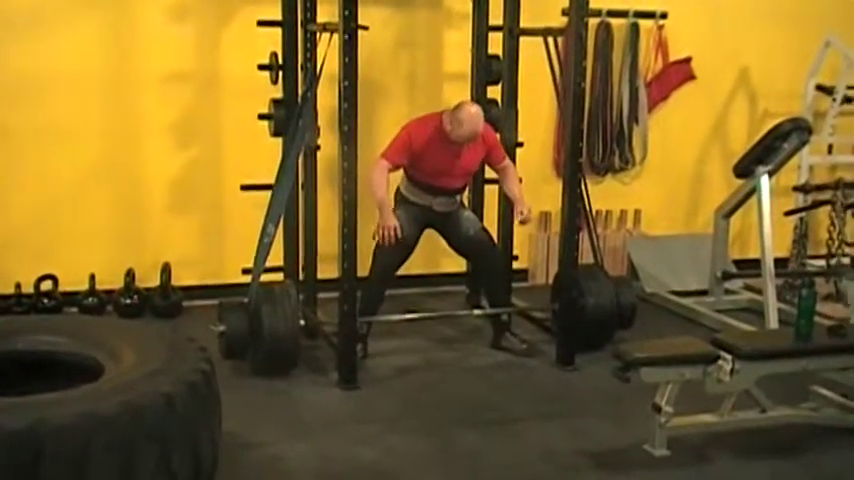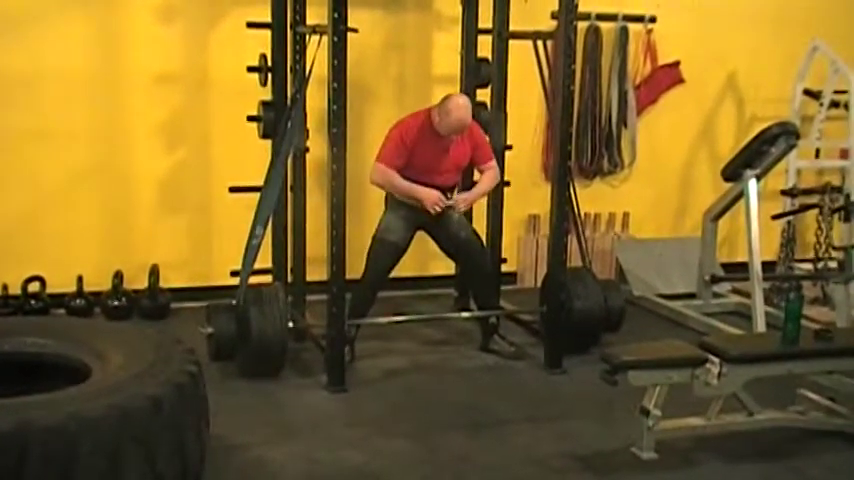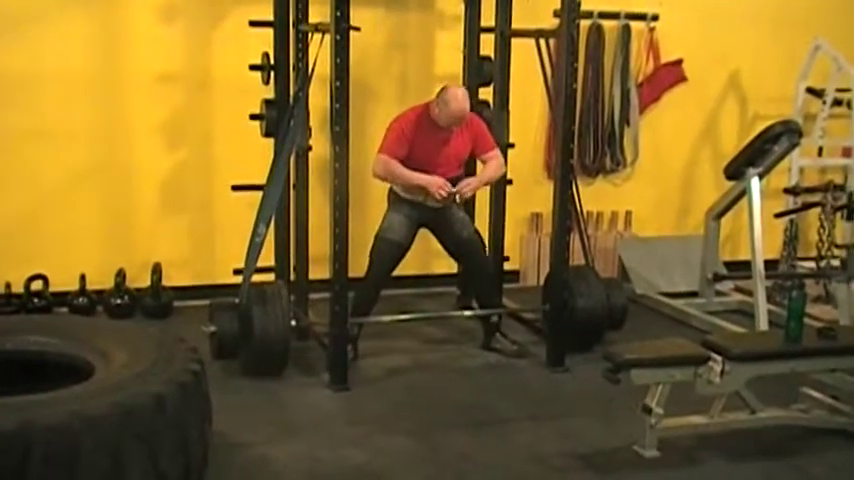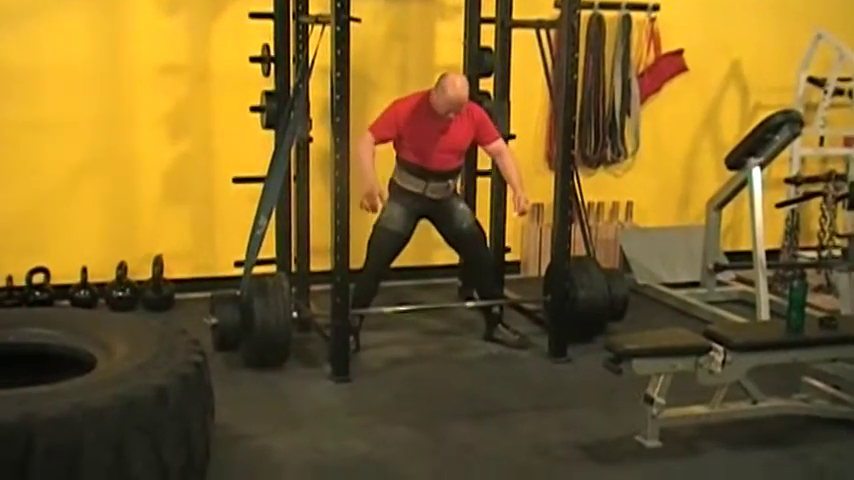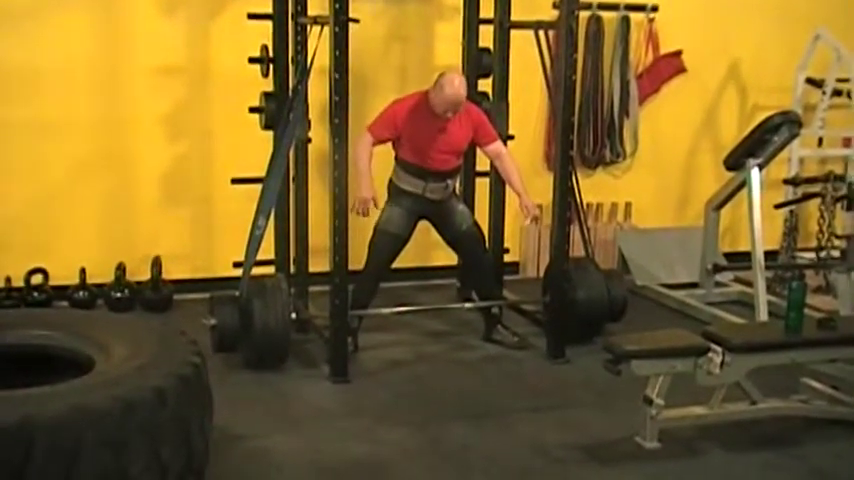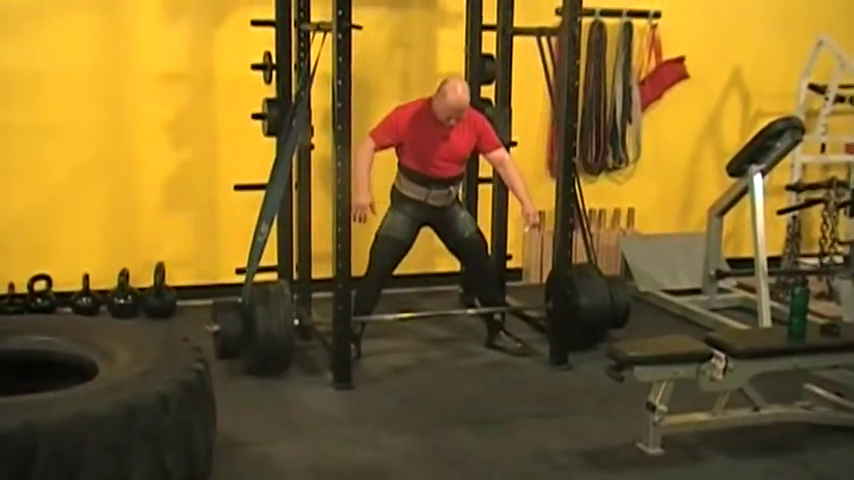
dt=0.5s
person 1, frame 1
left shoulder: (485, 135)
right shoulder: (419, 131)
left elbow: (505, 167)
right elbow: (380, 169)
left wrist: (519, 200)
right wrist: (385, 213)
left hip: (453, 206)
right hip: (413, 204)
left knee: (492, 259)
right knee: (383, 265)
left ankle: (502, 330)
right ankle: (359, 334)
person 1, frame 2
left shoulder: (472, 132)
right shoulder: (408, 128)
left elbow: (492, 171)
right elbow: (378, 174)
left wrist: (473, 194)
right wrist: (421, 193)
left hip: (445, 206)
right hip: (404, 205)
left knee: (481, 263)
right knee: (376, 269)
left ankle: (490, 333)
right ankle: (346, 337)
person 1, frame 3
left shoulder: (473, 124)
right shoulder: (408, 122)
left elbow: (496, 161)
right elbow: (381, 167)
left wrist: (477, 180)
right wrist: (425, 181)
left hip: (446, 204)
right hip: (406, 203)
left knee: (480, 262)
right knee: (378, 267)
left ankle: (493, 332)
right ankle: (350, 336)
person 1, frame 4
left shoulder: (474, 115)
right shoulder: (405, 109)
left elbow: (500, 151)
right elbow: (366, 141)
left wrist: (517, 188)
right wrist: (370, 182)
left hip: (447, 195)
right hip: (406, 193)
left knee: (480, 253)
right knee: (377, 259)
left ankle: (495, 323)
right ankle: (351, 327)
person 1, frame 5
left shoulder: (473, 115)
right shoulder: (404, 109)
left elbow: (499, 153)
right elbow: (365, 141)
left wrist: (522, 195)
right wrist: (365, 185)
left hip: (446, 196)
right hip: (406, 194)
left knee: (478, 255)
right knee: (378, 260)
left ankle: (494, 324)
right ankle: (350, 328)
person 1, frame 6
left shoulder: (476, 122)
right shoulder: (407, 116)
left elbow: (503, 161)
right elbow: (367, 146)
left wrist: (526, 201)
right wrist: (362, 191)
left hip: (448, 203)
right hip: (409, 201)
left knee: (480, 261)
right knee: (380, 266)
left ankle: (497, 330)
right ankle: (353, 334)
